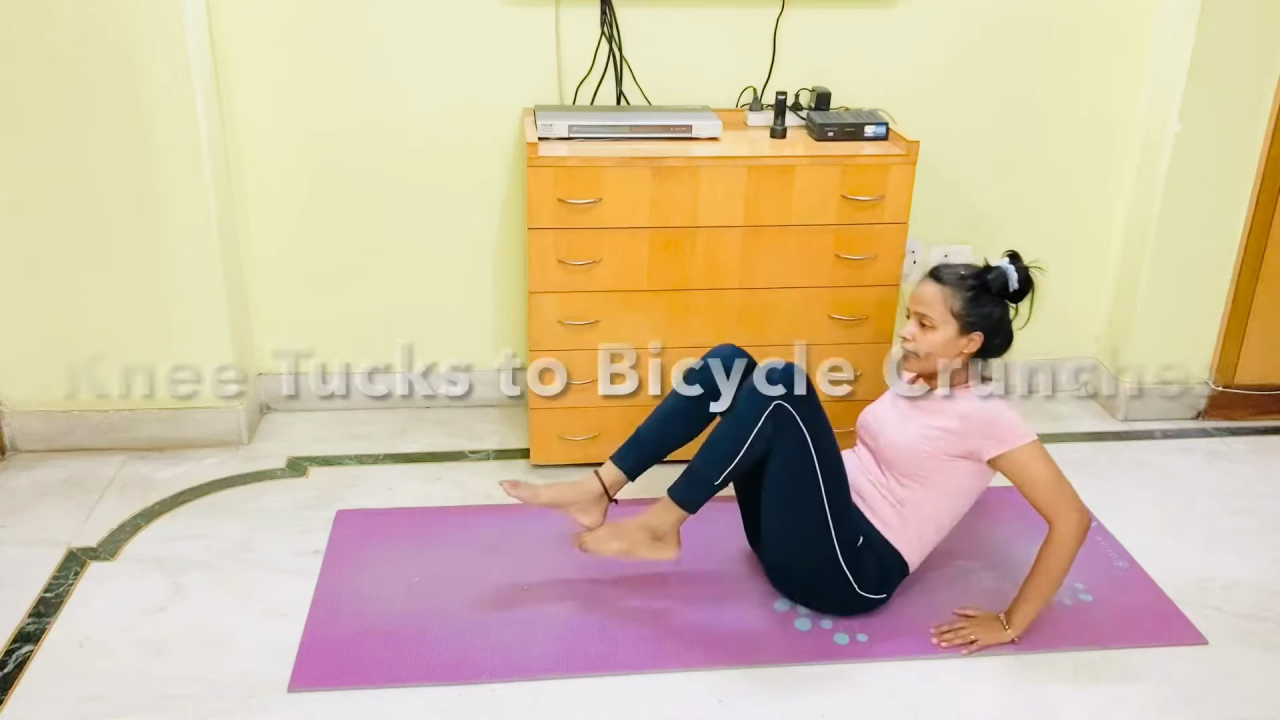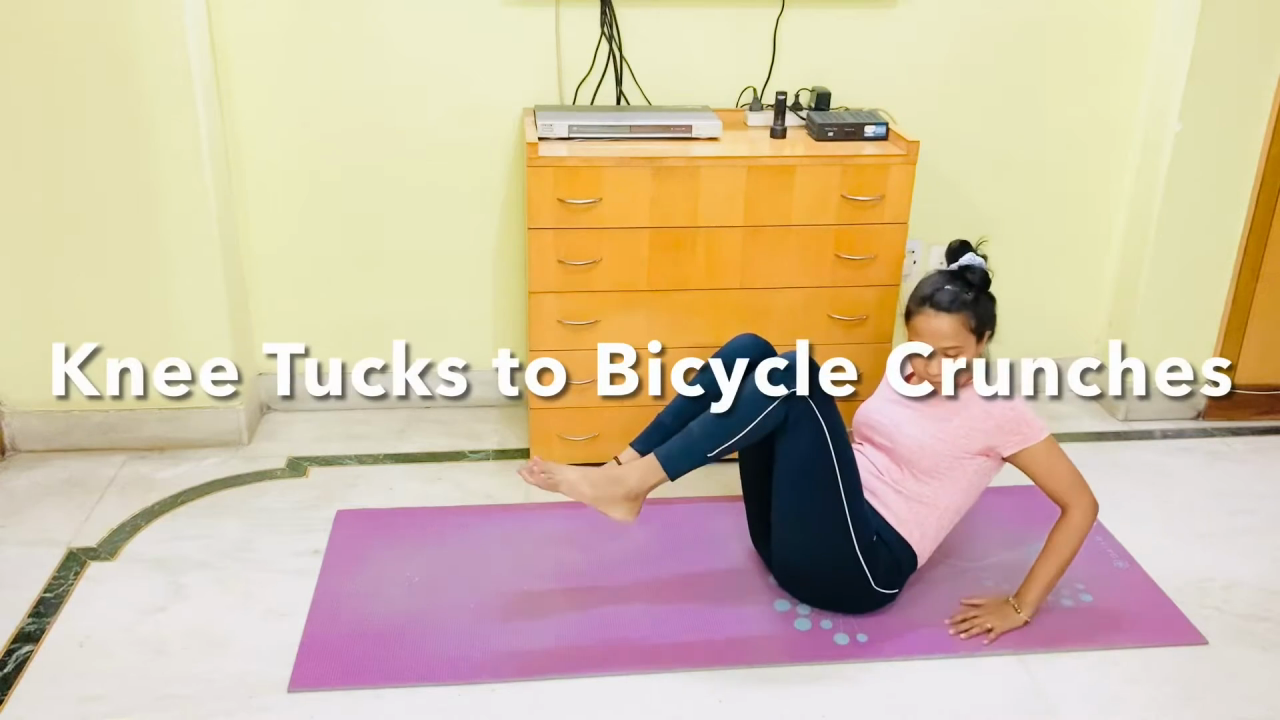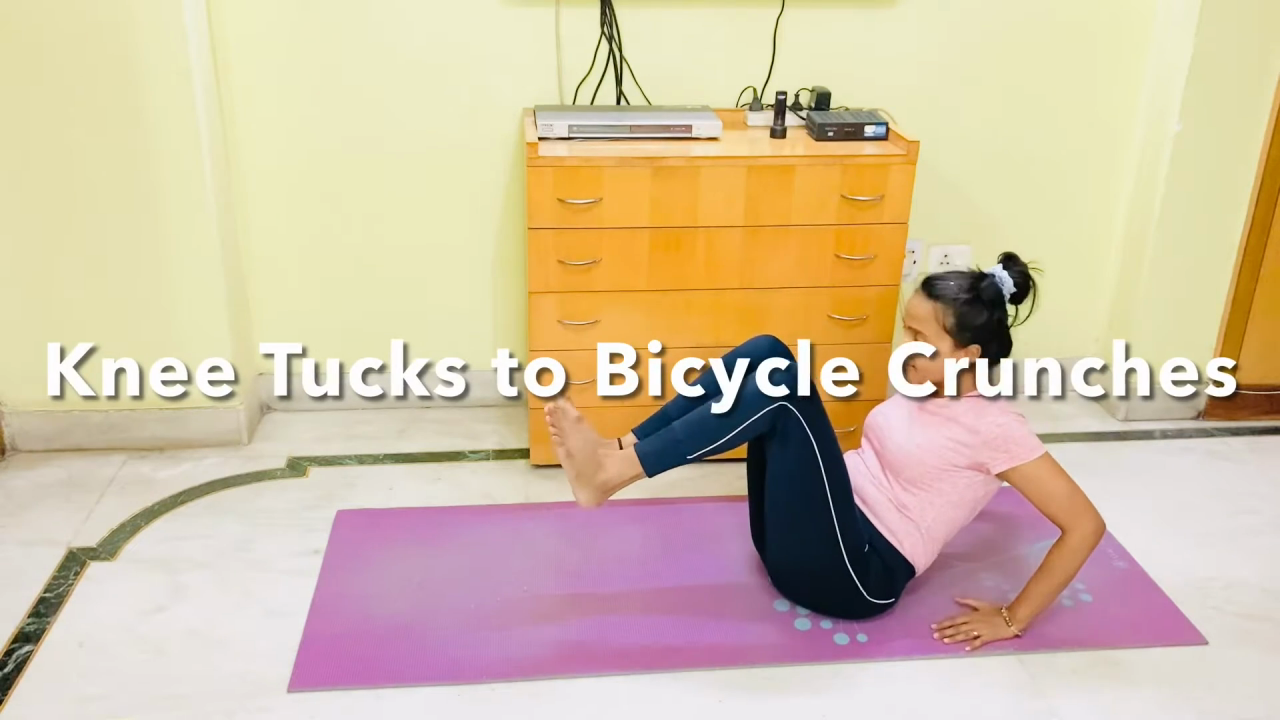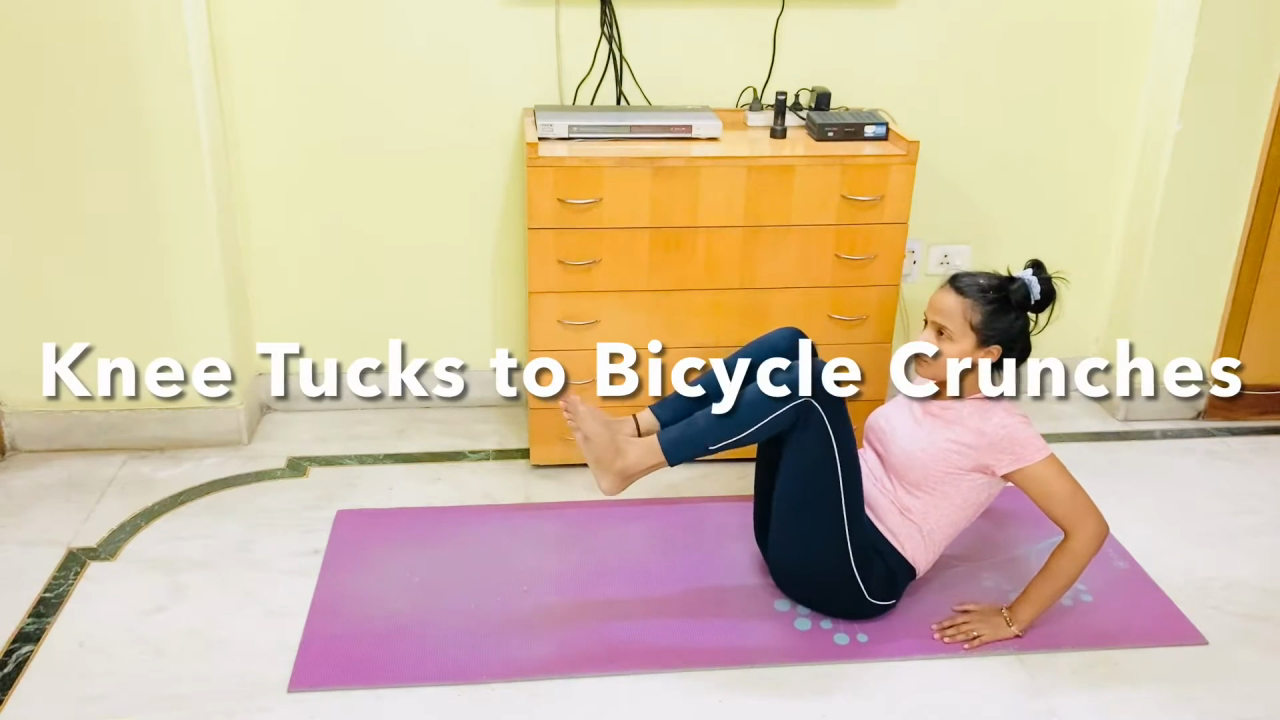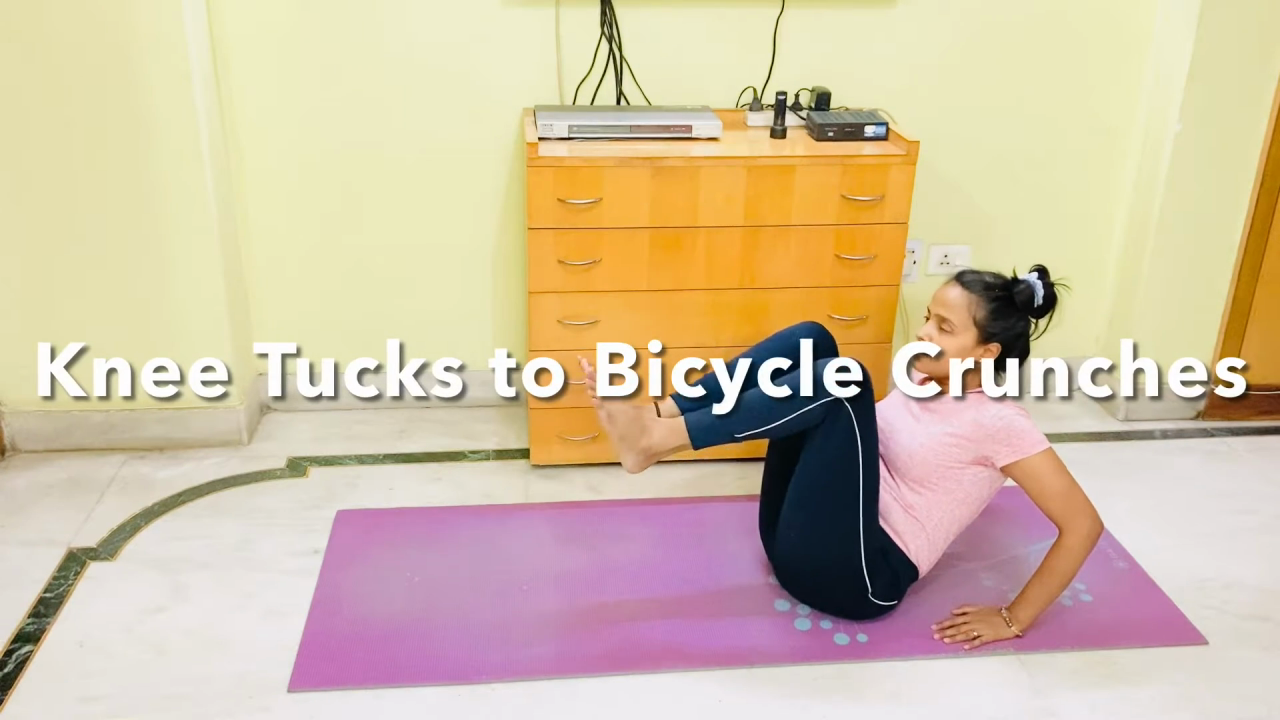
dt=0.7s
person 1, frame 1
left shoulder: (985, 416)
right shoulder: (920, 380)
left elbow: (1072, 520)
left wrist: (1010, 624)
left hip: (847, 569)
right hip: (806, 527)
left knee: (784, 383)
right knee: (729, 362)
left ankle: (660, 526)
right ankle: (599, 487)
person 1, frame 2
left shoulder: (999, 413)
right shoulder: (906, 374)
left elbow: (1081, 506)
left wrist: (1020, 606)
left hip: (857, 565)
right hip: (795, 533)
left knee: (797, 374)
right knee: (749, 351)
left ankle: (633, 485)
right ankle: (621, 467)
person 1, frame 3
left shoulder: (993, 428)
right shoulder: (925, 383)
left elbow: (1085, 525)
left wrist: (1013, 619)
left hip: (852, 570)
right hip: (819, 525)
left knee: (783, 387)
right knee: (765, 354)
left ankle: (614, 473)
right ankle: (620, 449)
person 1, frame 4
left shoulder: (999, 431)
right shoulder: (930, 384)
left elbow: (1088, 528)
left wrist: (1013, 620)
left hip: (852, 572)
right hip: (802, 530)
left knee: (809, 385)
right knee: (785, 346)
left ankle: (633, 460)
right ankle: (635, 429)
person 1, frame 5
left shoulder: (997, 424)
right shoulder: (924, 380)
left elbow: (1082, 525)
left wrist: (1013, 620)
left hip: (854, 574)
right hip: (799, 533)
left knee: (841, 381)
right knee: (810, 339)
left ankle: (657, 441)
right ankle: (660, 415)
